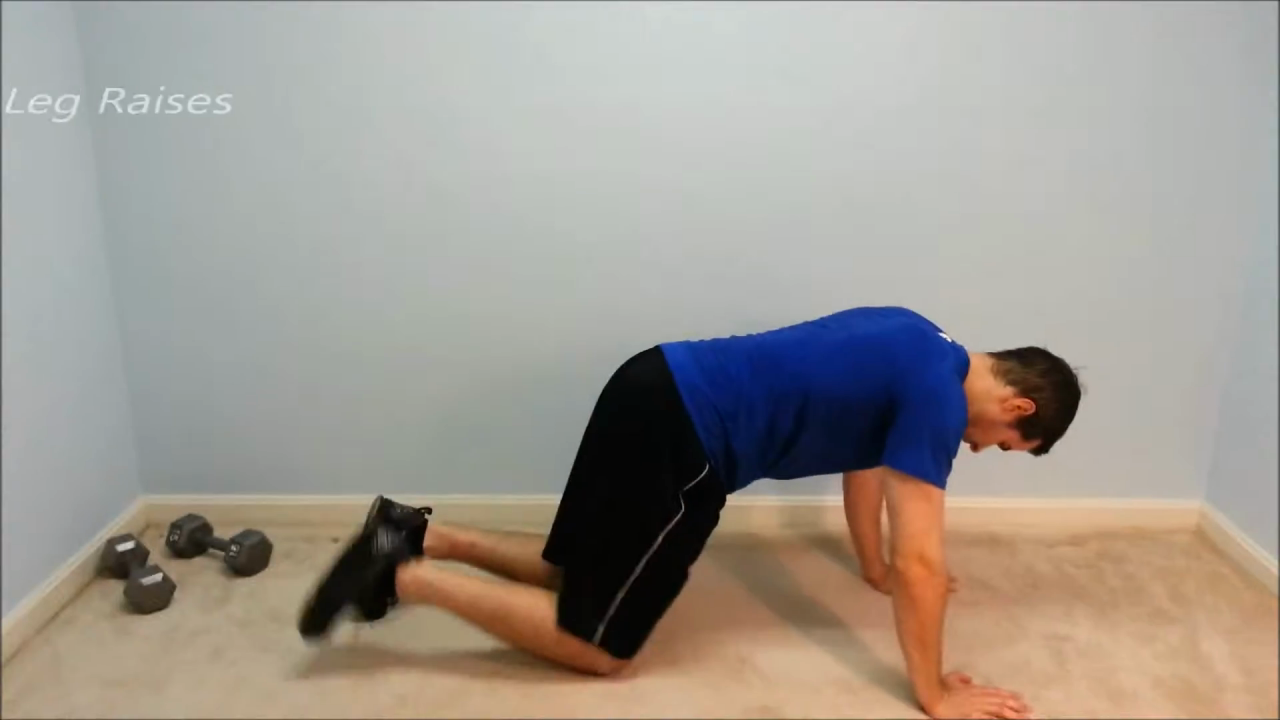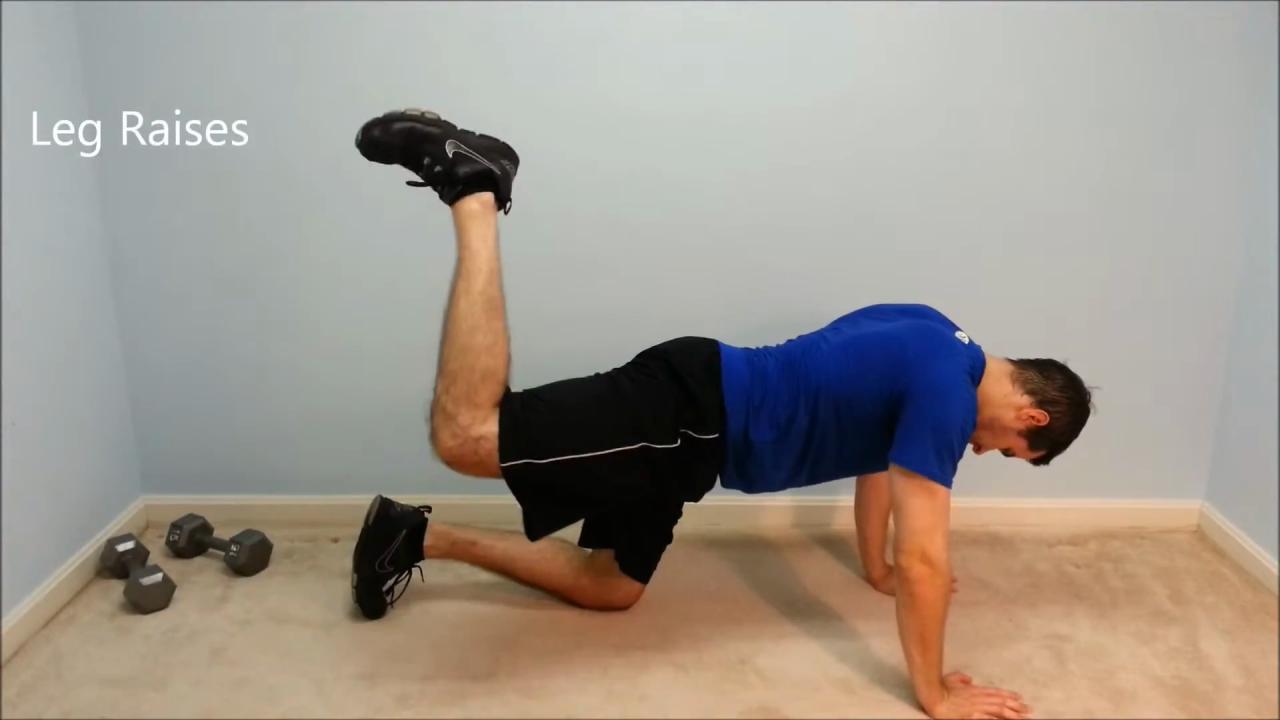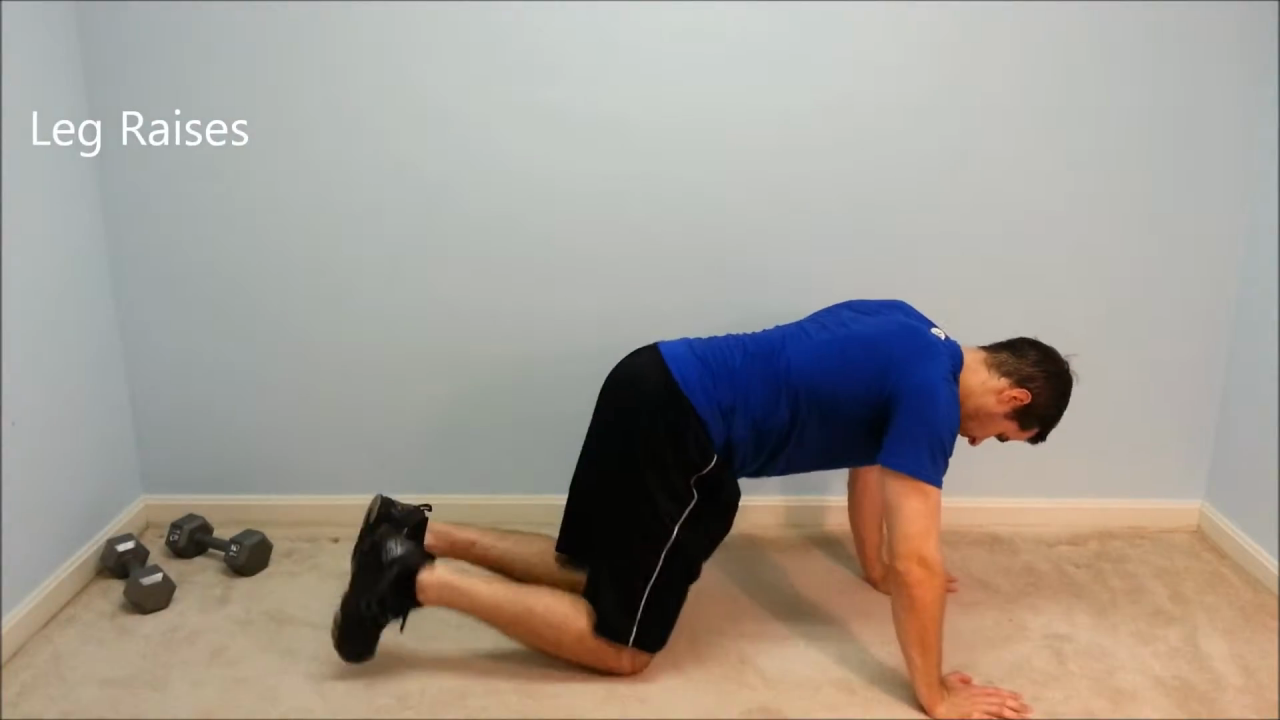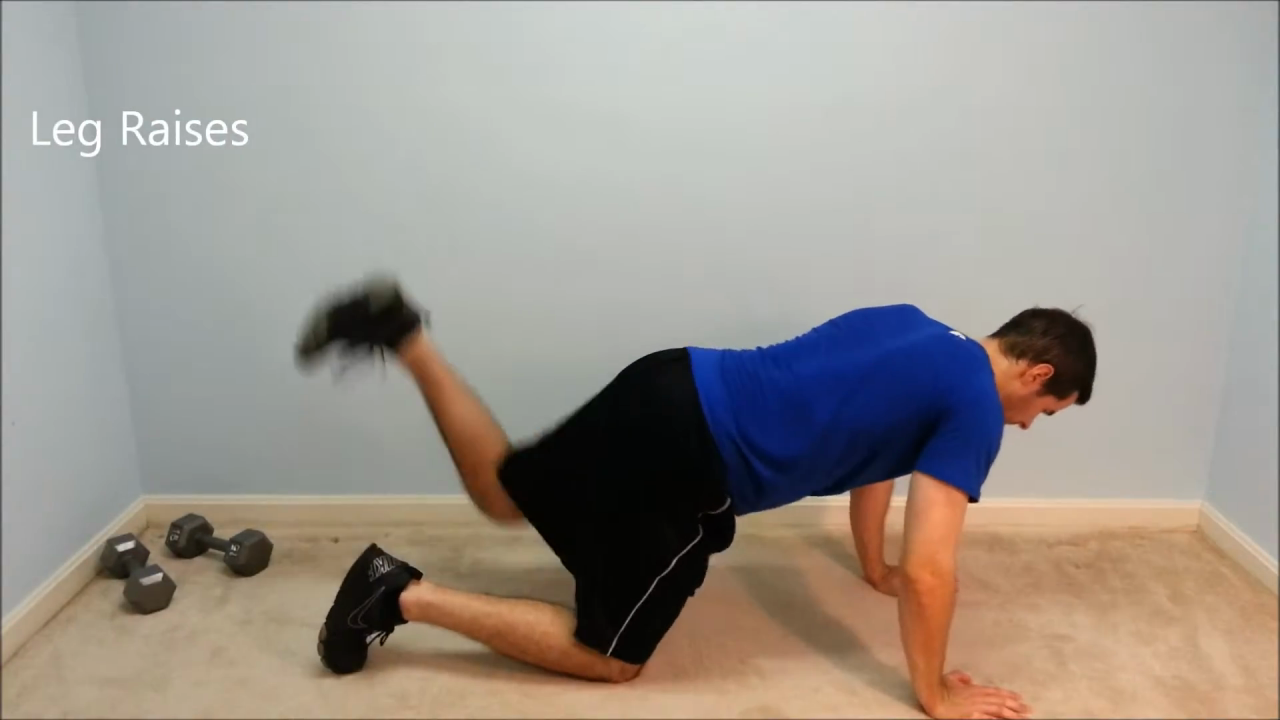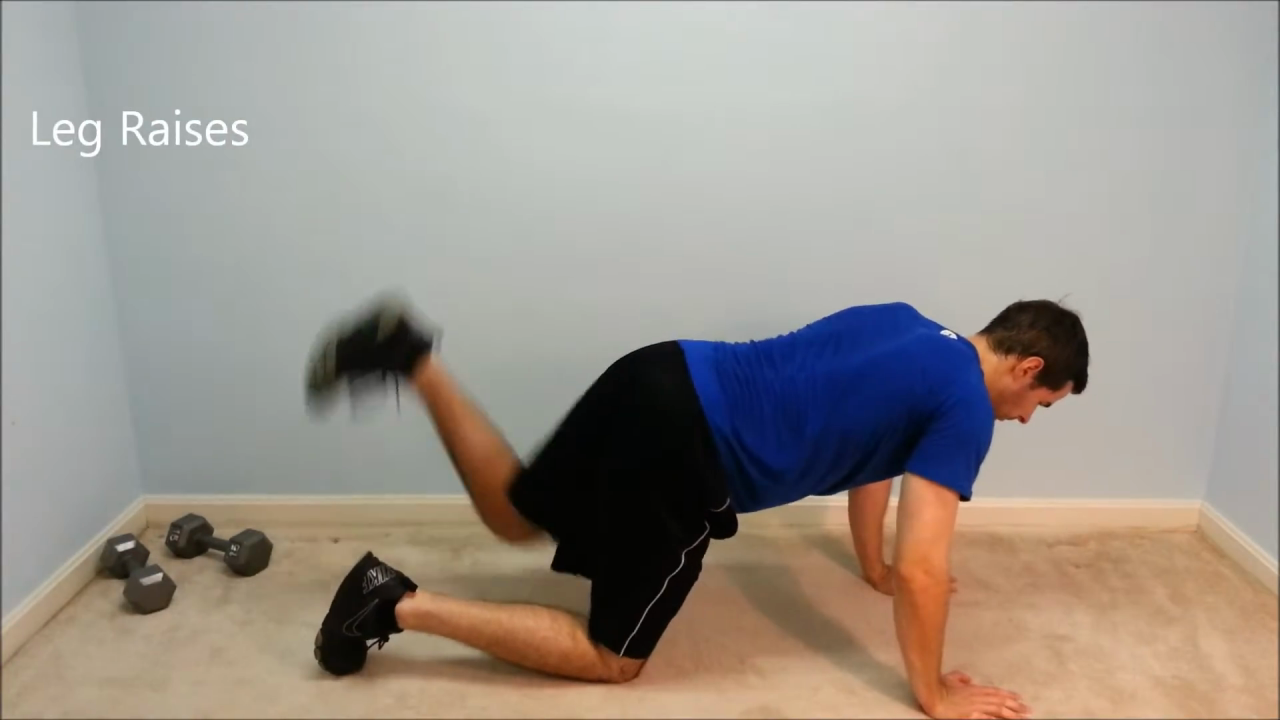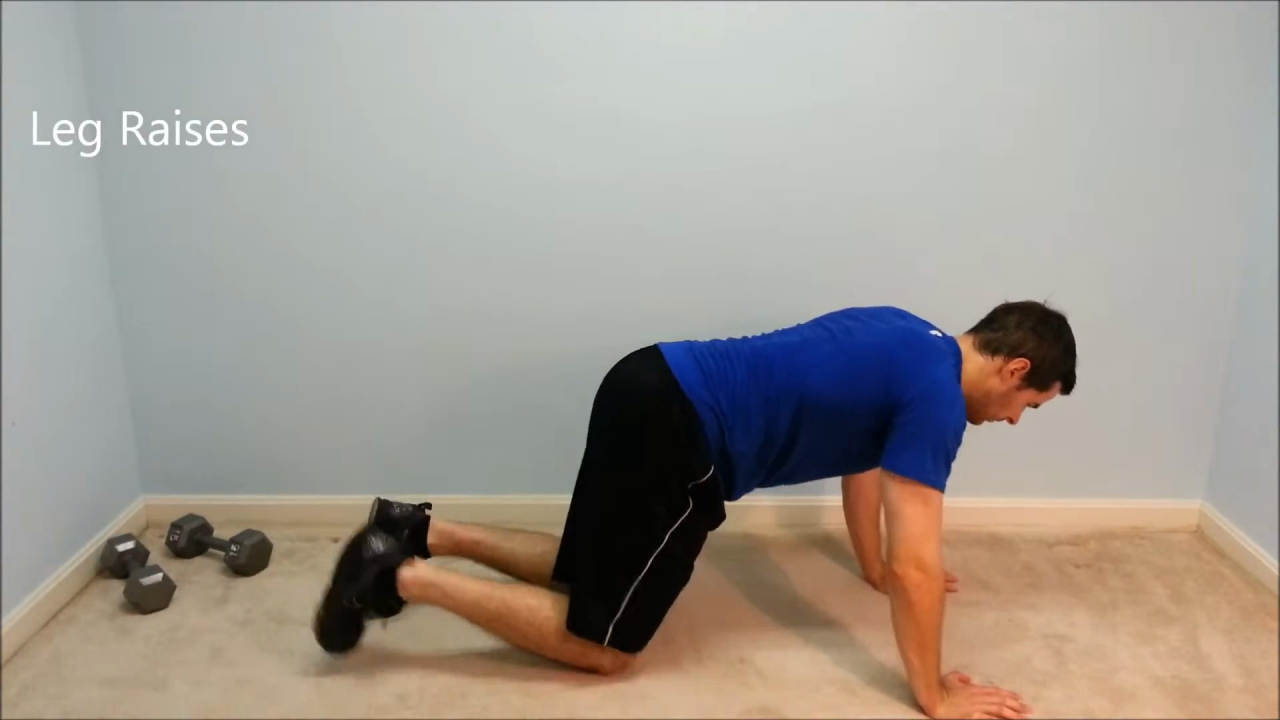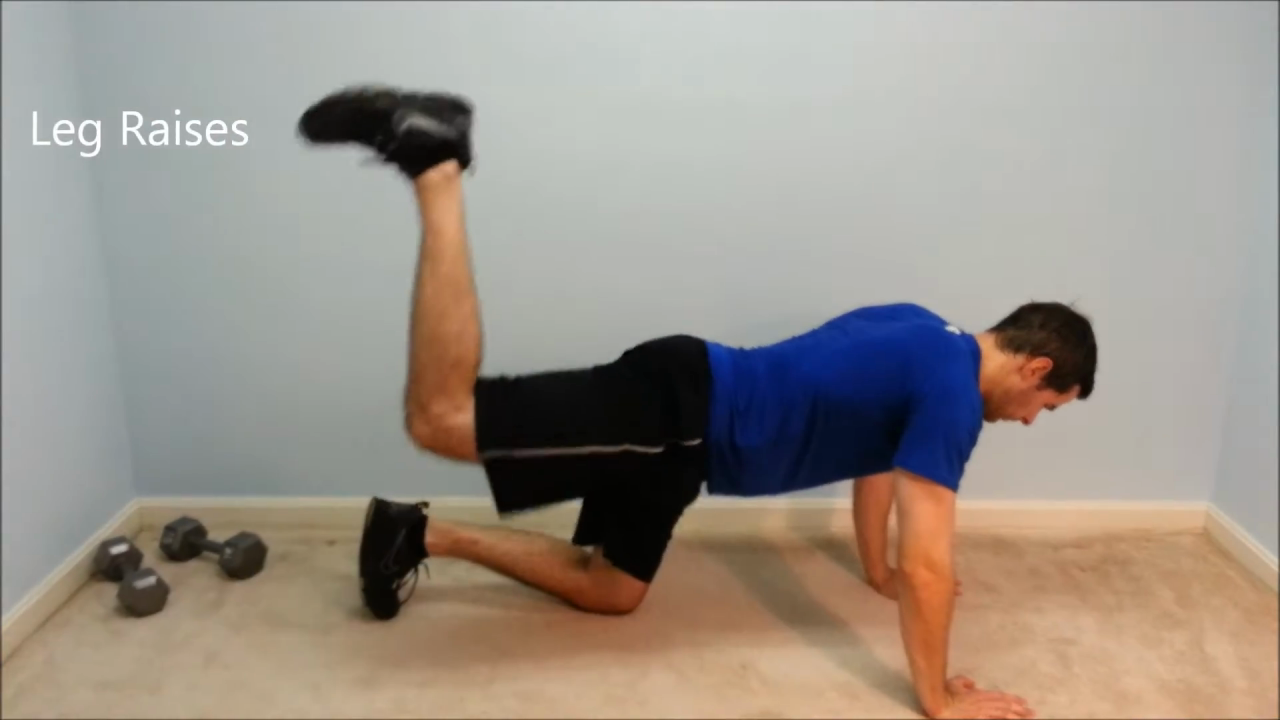
dt=0.7s
person 1, frame 1
left shoulder: (917, 352)
right shoulder: (936, 396)
left elbow: (865, 449)
right elbow: (921, 562)
left wrist: (871, 566)
left hip: (664, 396)
right hip: (670, 432)
left knee: (591, 574)
right knee: (595, 645)
left ankle: (423, 536)
right ankle: (406, 571)
person 1, frame 2
left shoulder: (933, 346)
right shoulder: (948, 394)
left elbow: (878, 453)
right elbow: (923, 561)
left wrist: (873, 565)
left hip: (692, 410)
right hip: (686, 409)
left knee: (608, 587)
right knee: (466, 434)
left ankle: (421, 536)
right ankle: (477, 194)
person 1, frame 3
left shoulder: (911, 336)
right shoulder: (931, 393)
left elbow: (867, 448)
right elbow: (916, 563)
left wrist: (873, 567)
left hip: (652, 388)
right hip: (672, 429)
left knee: (586, 570)
right knee: (620, 645)
left ankle: (422, 534)
right ankle: (421, 577)
person 1, frame 4
left shoulder: (920, 335)
right shoulder: (975, 404)
right elbow: (928, 572)
left wrist: (873, 567)
left hip: (669, 385)
right hip: (683, 459)
left knee: (504, 492)
right knee: (606, 654)
left ankle: (401, 334)
right ankle: (407, 595)
person 1, frame 5
left shoulder: (913, 331)
right shoulder: (965, 407)
right elbow: (922, 573)
left wrist: (873, 565)
left hip: (660, 378)
right hip: (679, 446)
left knee: (516, 508)
right knee: (612, 656)
left ankle: (412, 353)
right ankle: (401, 605)
person 1, frame 6
left shoulder: (909, 340)
right shoulder: (937, 395)
left elbow: (862, 451)
right elbow: (916, 565)
left wrist: (873, 566)
left hip: (656, 390)
right hip: (670, 427)
left knee: (596, 570)
right knee: (602, 642)
left ankle: (428, 533)
right ankle: (402, 574)
person 1, frame 7
left shoulder: (924, 338)
right shoulder: (952, 391)
left elbow: (873, 461)
right elbow: (926, 565)
left wrist: (878, 568)
left hip: (675, 421)
right hip: (669, 407)
left knee: (610, 591)
right knee: (441, 419)
left ankle: (427, 534)
right ankle: (438, 164)
